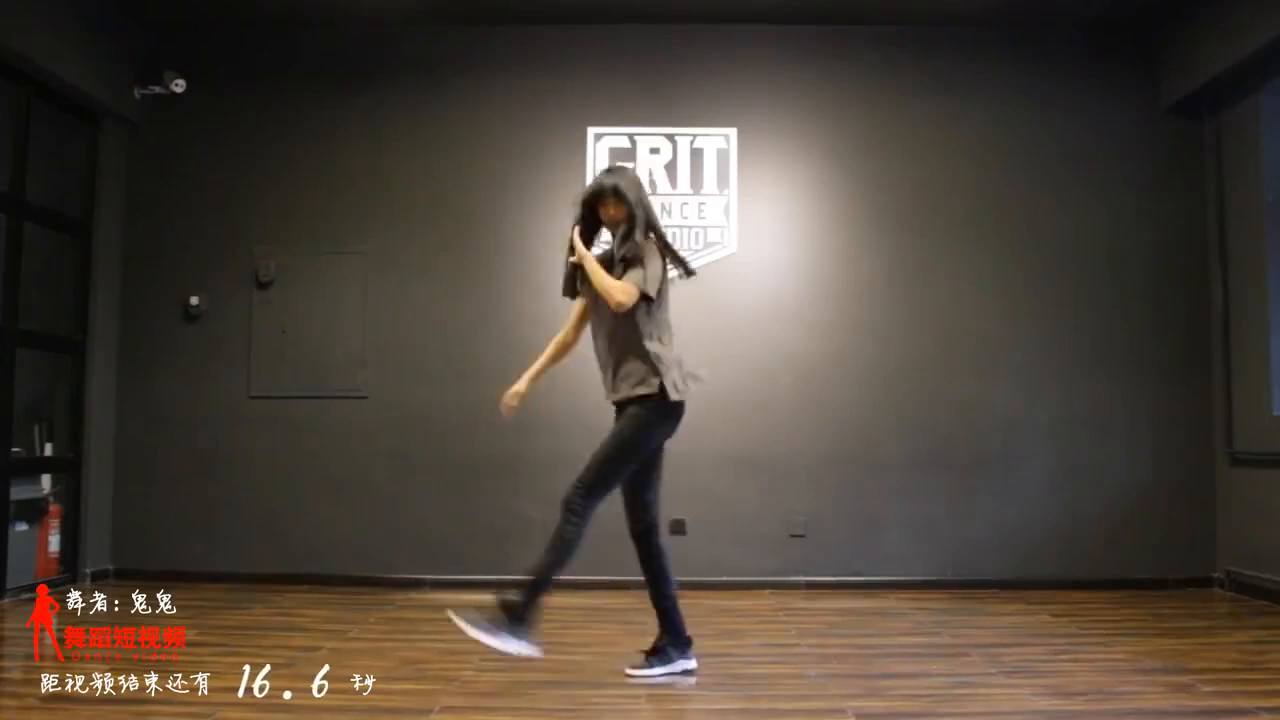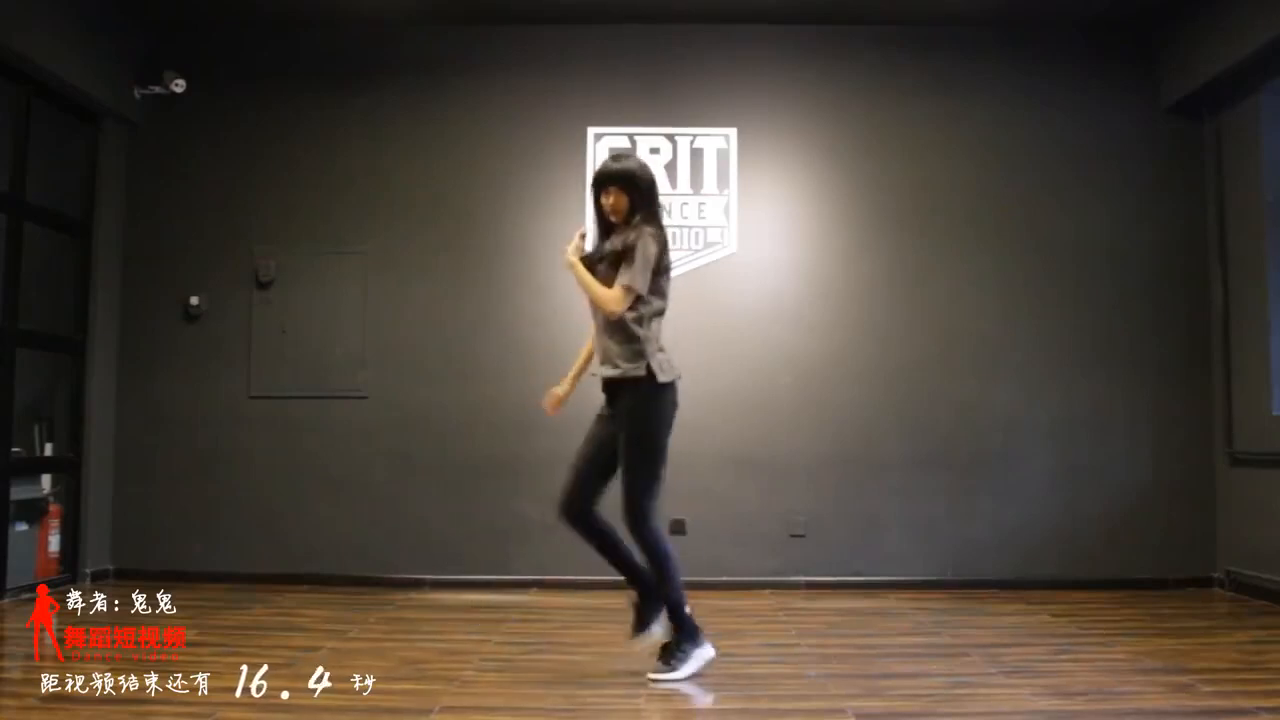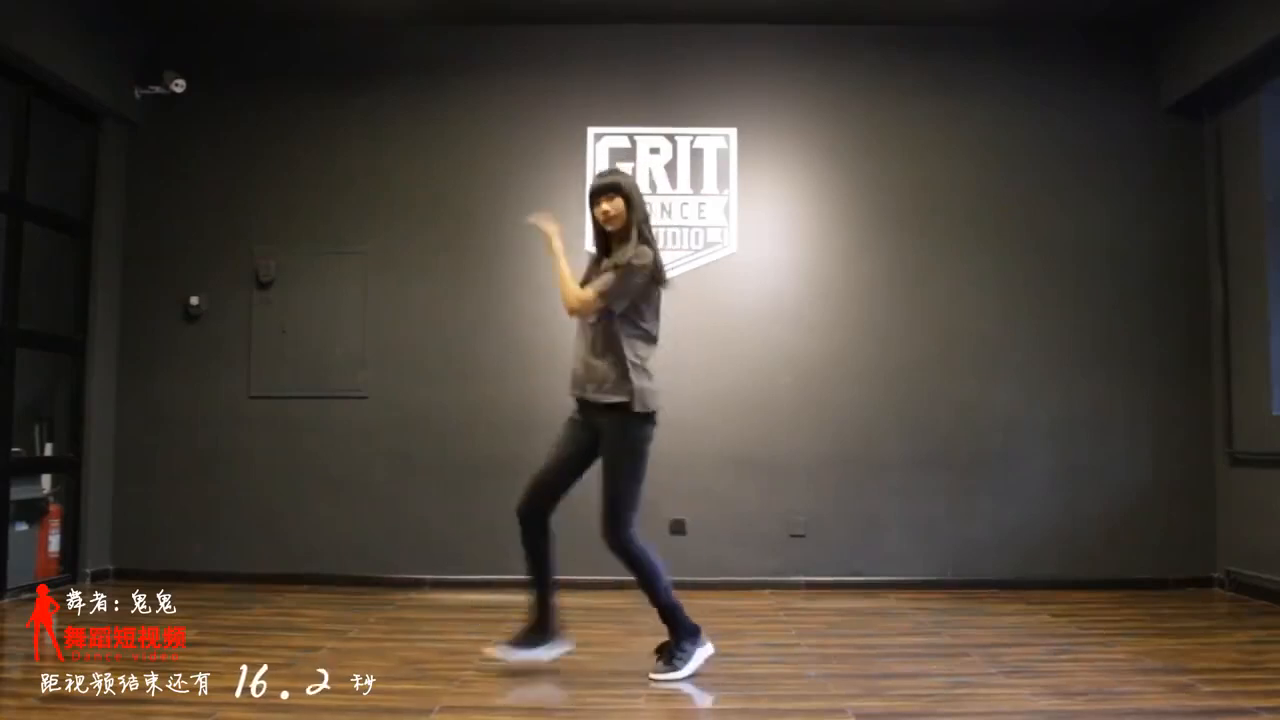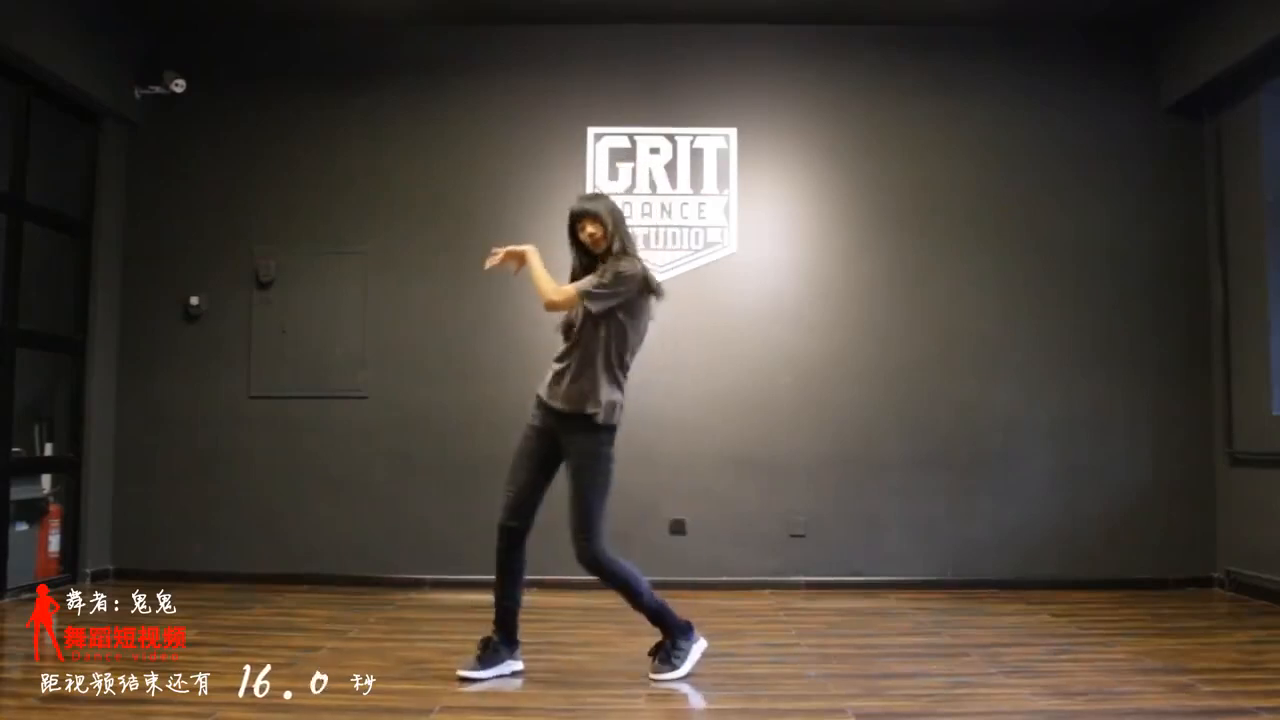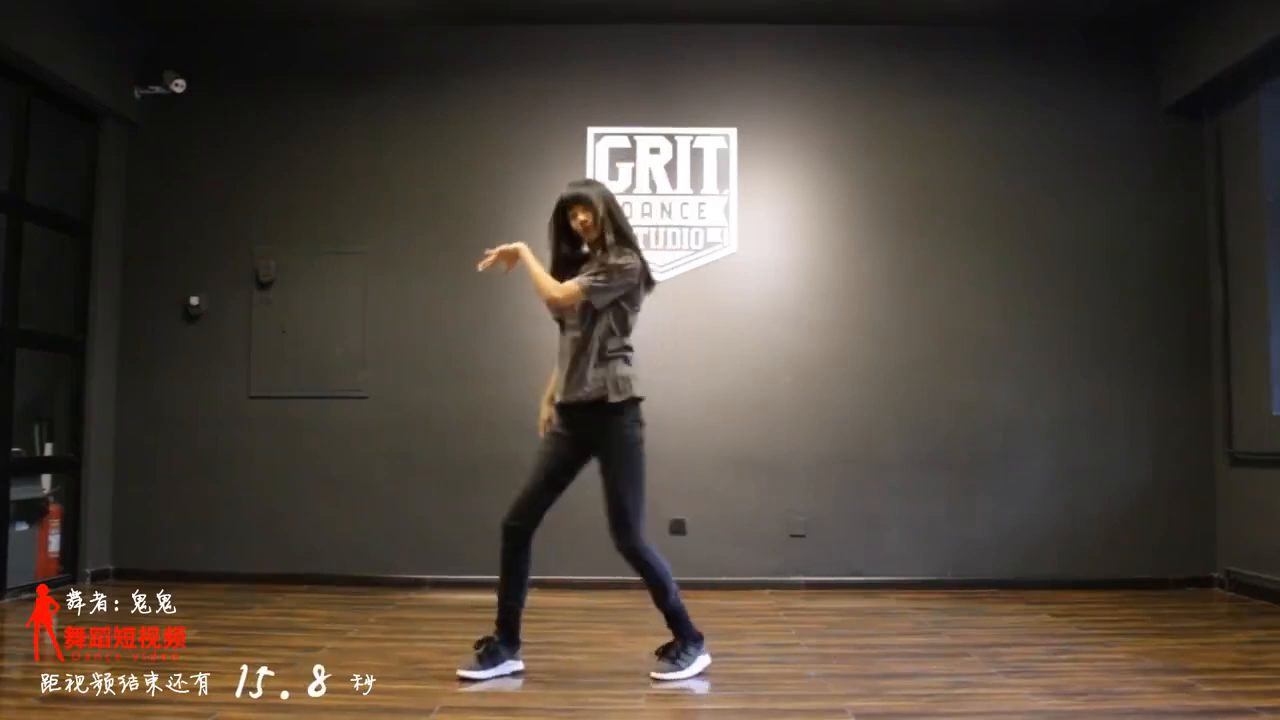
dt=0.2s
person 1, frame 1
left shoulder: (647, 250)
right shoulder: (602, 261)
left elbow: (624, 299)
right elbow: (572, 328)
left wrist: (585, 260)
right wrist: (527, 380)
left hip: (655, 399)
right hip: (634, 404)
left knee: (578, 502)
right knee: (642, 527)
left ankle: (517, 618)
right ankle: (675, 645)
person 1, frame 2
left shoulder: (646, 242)
right shoulder: (610, 248)
left elbow: (614, 307)
left wrist: (575, 262)
right wrist: (571, 380)
left hip: (645, 390)
right hip: (617, 392)
left knee: (638, 516)
right knee: (574, 507)
left ankle: (688, 638)
right ankle: (651, 593)
person 1, frame 3
left shoulder: (637, 259)
right shoulder: (608, 258)
left elbow: (577, 304)
left wrist: (555, 243)
left hip: (626, 410)
right hip: (589, 408)
left knee: (618, 534)
right knee: (531, 508)
left ankle: (687, 638)
right ankle: (543, 629)
person 1, frame 4
left shoulder: (628, 274)
right shoulder: (592, 275)
left elbow: (554, 299)
left wrist: (530, 253)
left hip: (591, 424)
right hip: (548, 414)
left knee: (589, 549)
right knee: (511, 526)
left ankle: (679, 635)
right ankle: (504, 645)
person 1, frame 5
left shoulder: (623, 265)
right shoulder: (579, 264)
left elbow: (557, 297)
left wrist: (523, 253)
right wrist: (549, 398)
left hip: (613, 413)
right hip: (571, 416)
left knee: (628, 538)
right knee: (517, 524)
left ankle: (690, 643)
right ankle: (505, 645)
